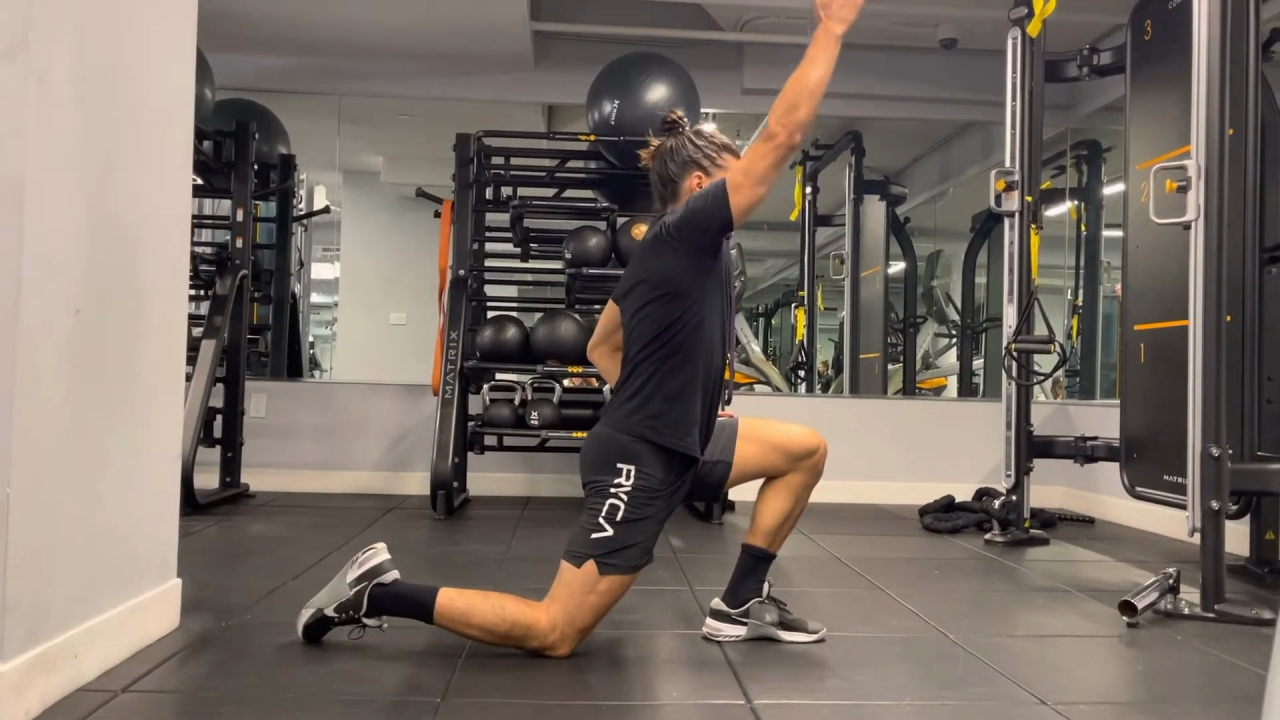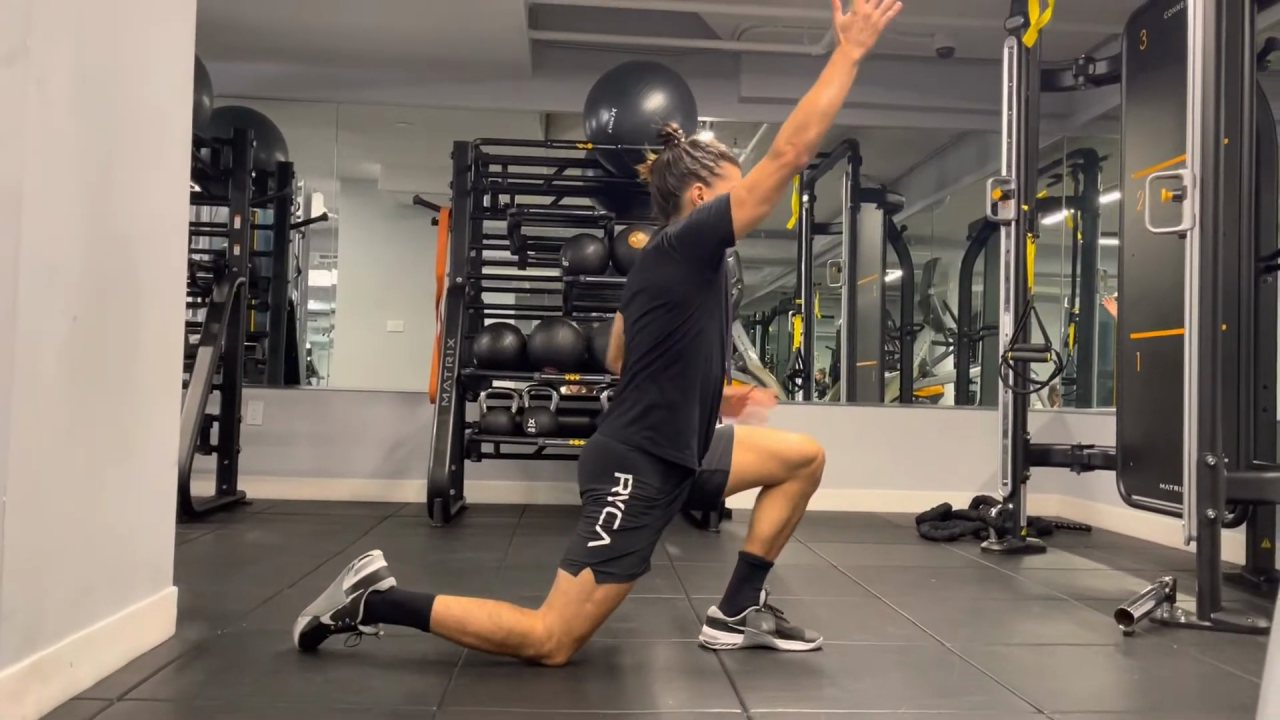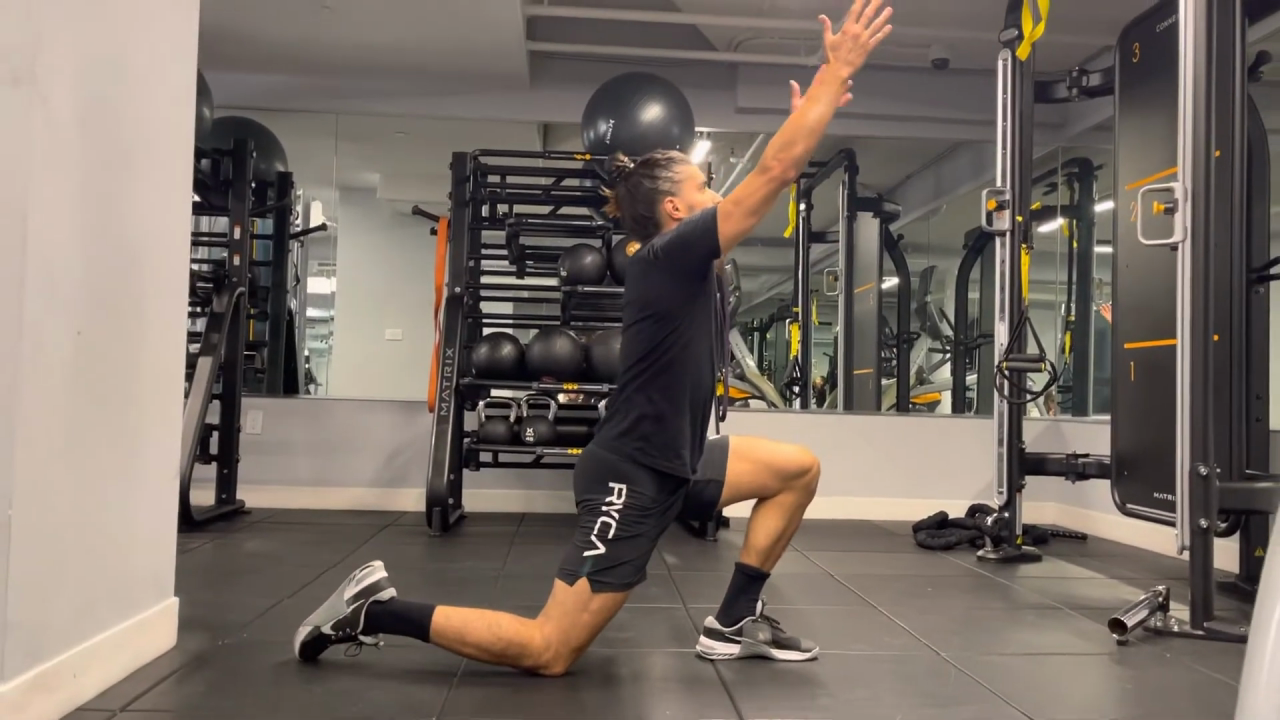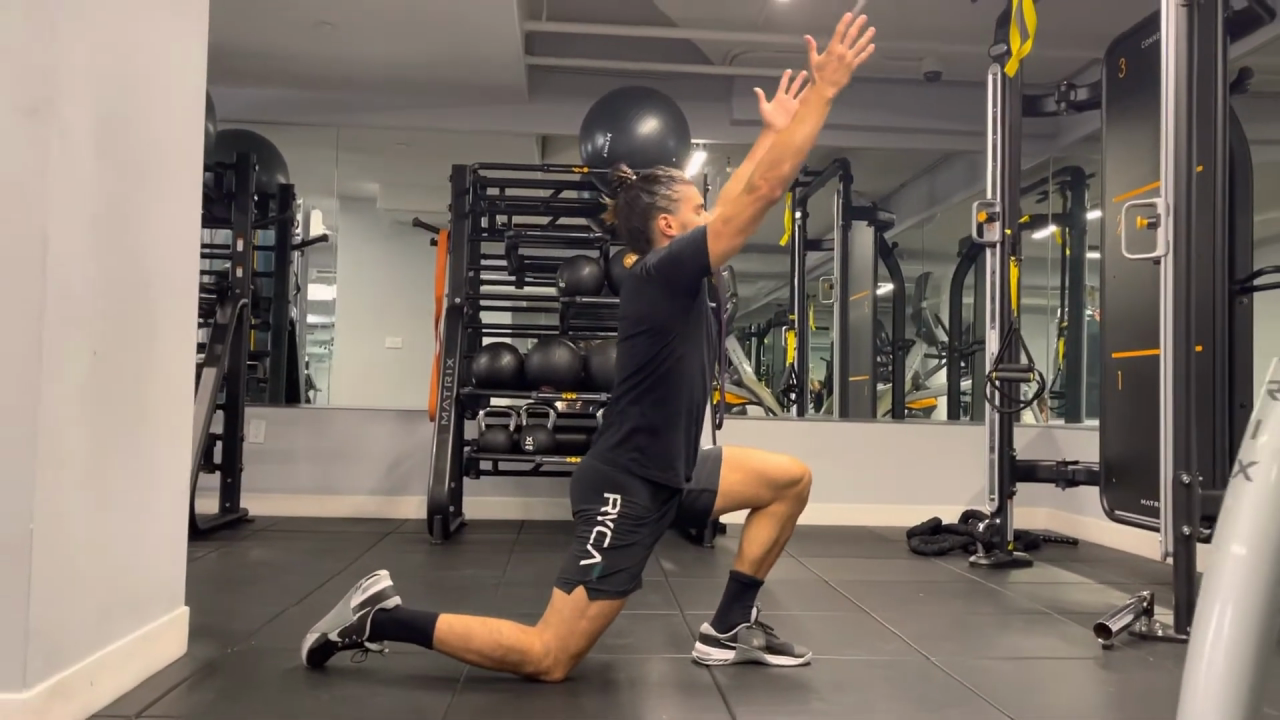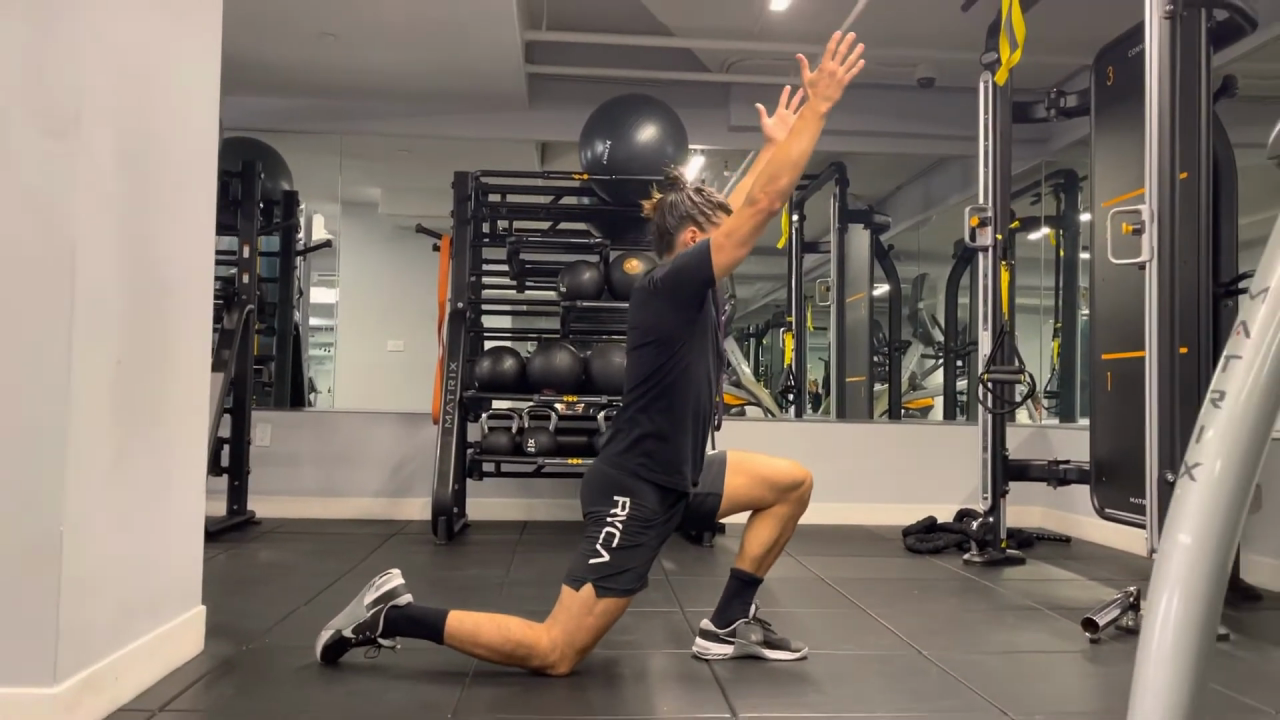
dt=0.5s
person 1, frame 1
left shoulder: (665, 251)
right shoulder: (686, 233)
left elbow: (601, 347)
right elbow: (781, 136)
left hip: (670, 442)
right hip: (640, 462)
left knee: (804, 450)
right knee: (554, 632)
left ankle: (740, 605)
right ankle: (377, 593)
person 1, frame 2
left shoulder: (668, 260)
right shoulder: (687, 245)
right elbow: (789, 153)
left wrist: (717, 395)
left hip: (666, 450)
right hip: (637, 468)
left knee: (801, 459)
right knee: (549, 642)
left ankle: (737, 612)
right ankle: (376, 600)
person 1, frame 3
left shoulder: (678, 262)
right shoulder: (670, 257)
left elbow: (761, 183)
right elbow: (774, 173)
left wrist: (807, 115)
right wrist: (840, 68)
left hip: (670, 462)
right hip: (632, 477)
left knee: (798, 469)
right knee: (548, 651)
left ankle: (734, 622)
right ankle: (375, 611)
person 1, frame 4
left shoulder: (670, 277)
right shoulder: (663, 275)
left elbow: (739, 200)
right elbow: (761, 193)
left wrist: (773, 129)
right wrist: (825, 88)
left hip: (662, 473)
right hip: (627, 488)
left knee: (790, 480)
right knee: (547, 659)
left ankle: (730, 628)
right ankle: (382, 618)
person 1, frame 5
left shoulder: (679, 290)
right shoulder: (672, 286)
left elbow: (739, 210)
right elbow: (764, 204)
left wrist: (775, 142)
right wrist: (819, 106)
left hip: (671, 478)
right hip: (636, 492)
left knee: (792, 484)
right knee: (554, 652)
left ankle: (728, 625)
right ankle: (394, 616)
